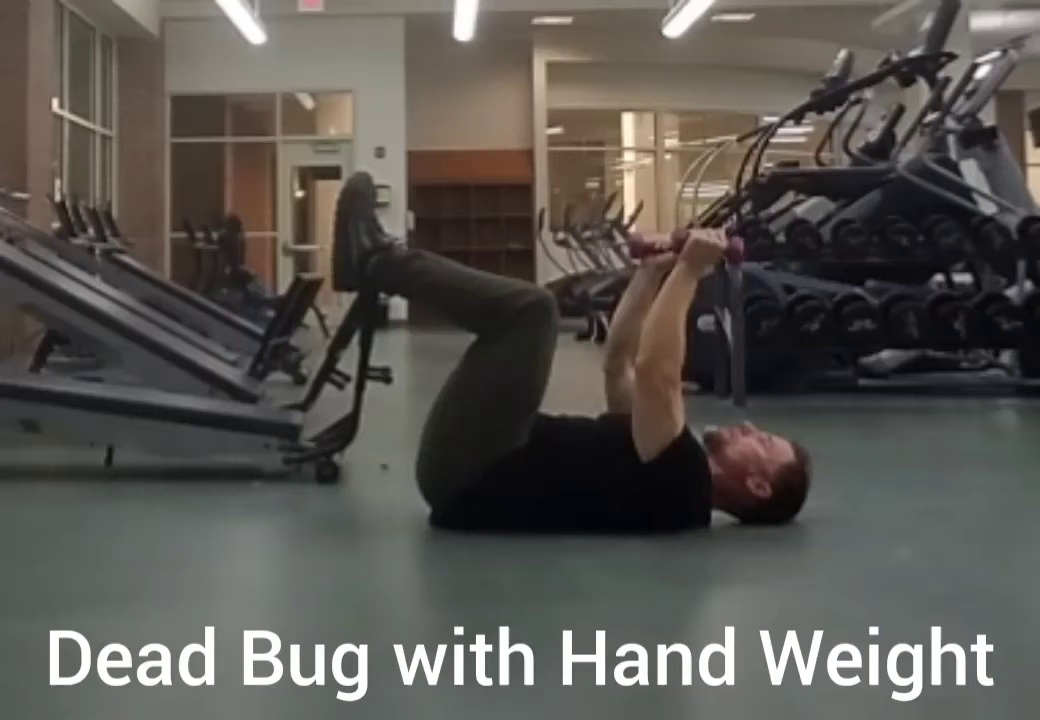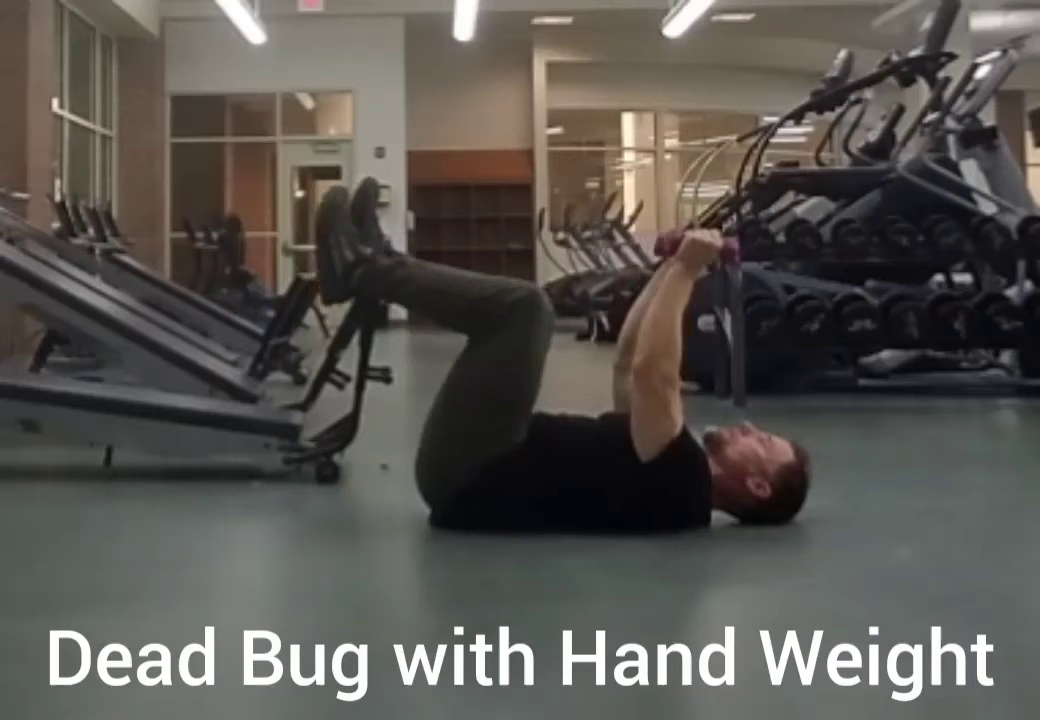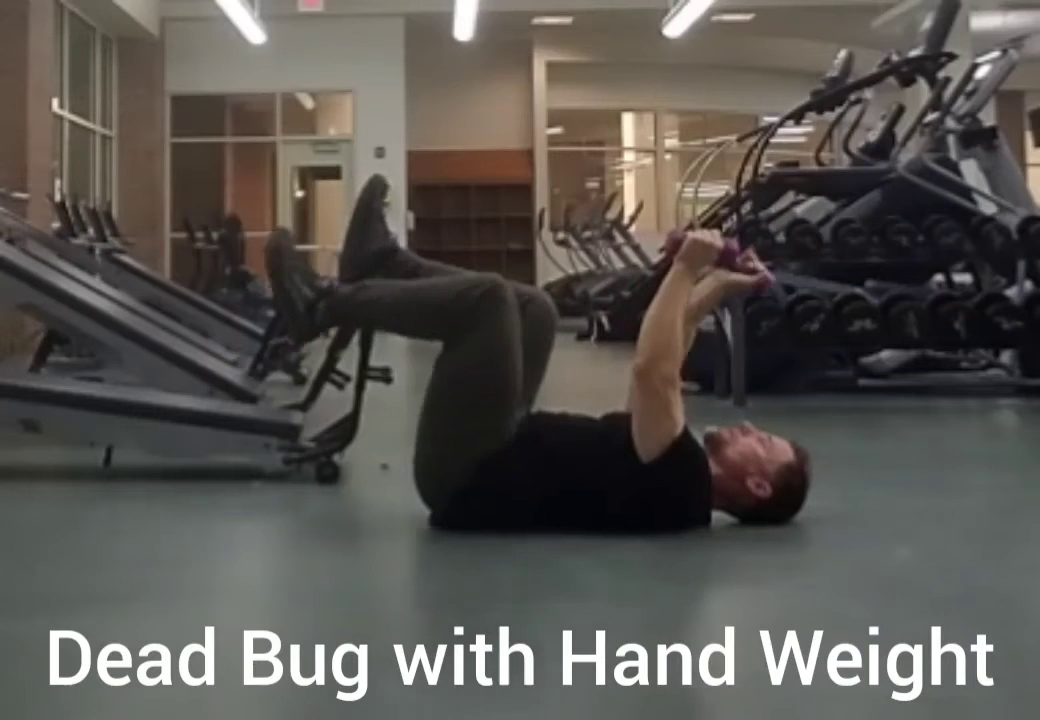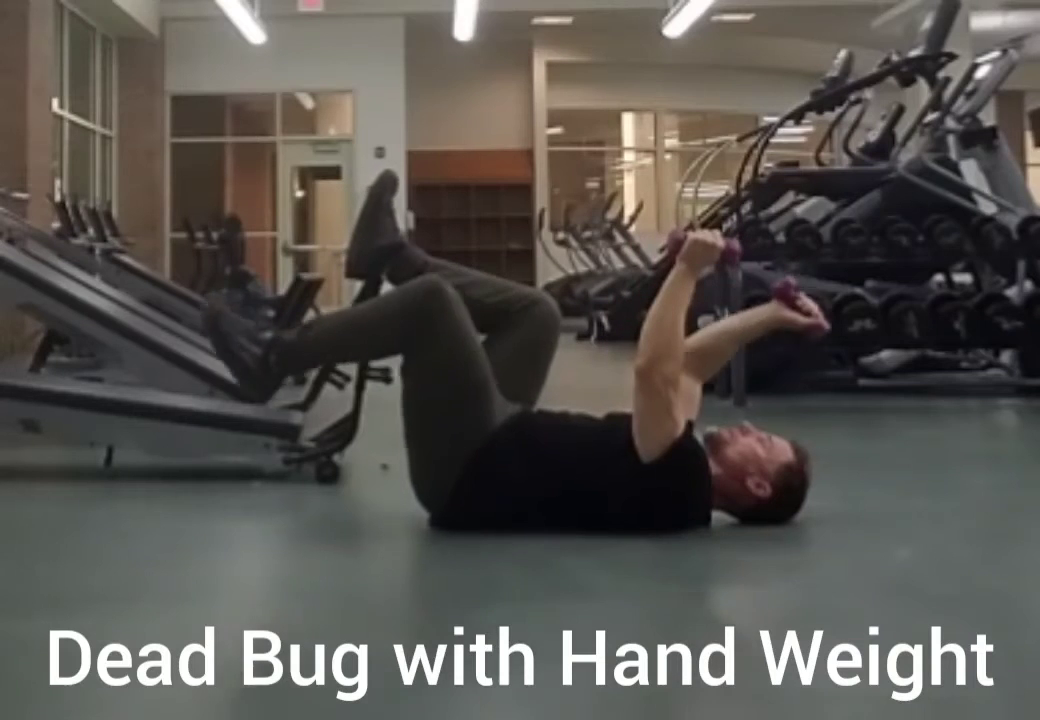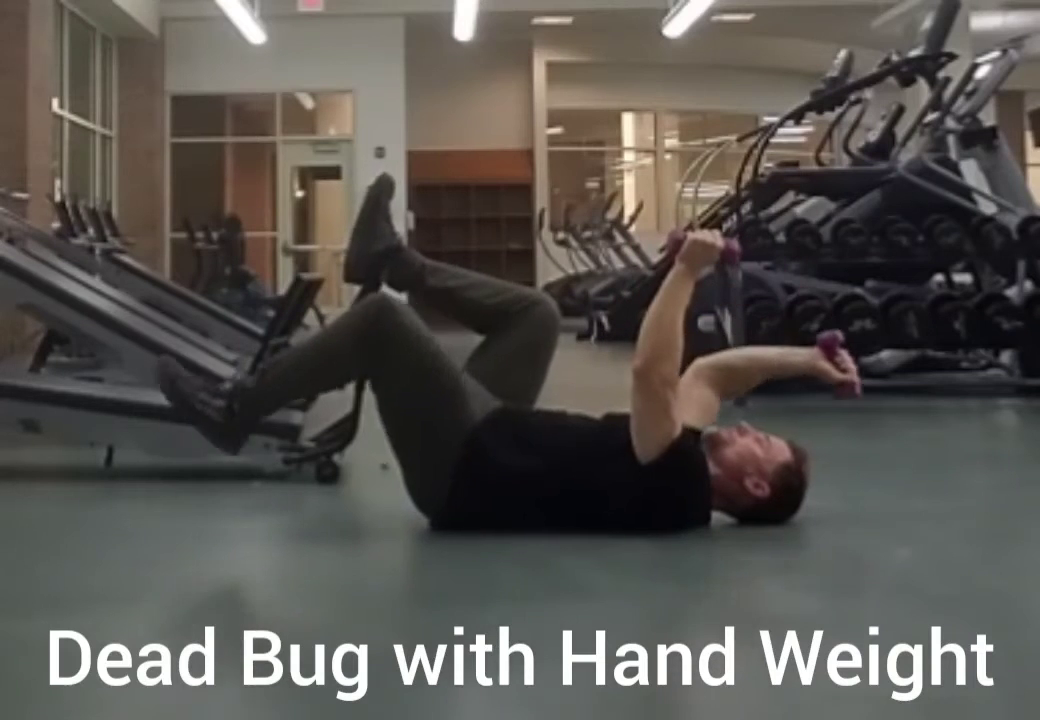
dt=0.2s
person 1, frame 1
left shoulder: (681, 482)
right shoulder: (673, 460)
left elbow: (655, 375)
right elbow: (619, 362)
left wrist: (688, 272)
right wrist: (651, 274)
left hip: (466, 482)
right hip: (480, 477)
left knee: (530, 309)
right knee: (526, 313)
left ankle: (374, 262)
right ankle: (382, 259)
person 1, frame 2
left shoulder: (681, 483)
right shoulder: (675, 464)
left elbow: (653, 374)
right elbow: (627, 363)
left wrist: (685, 272)
right wrist: (669, 273)
left hip: (468, 480)
right hip: (479, 474)
left knee: (521, 304)
right knee: (524, 310)
left ankle: (358, 270)
right ankle: (371, 263)
person 1, frame 3
left shoulder: (679, 482)
right shoulder: (684, 465)
left elbow: (651, 373)
right elbow: (662, 366)
left wrist: (684, 269)
right wrist: (717, 286)
left hip: (469, 478)
right hip: (498, 457)
left knee: (488, 297)
right knee: (531, 308)
left ankle: (323, 307)
right ankle: (382, 256)
person 1, frame 4
left shoulder: (680, 485)
right shoulder: (684, 466)
left elbow: (655, 373)
right elbow: (689, 362)
left wrist: (687, 270)
right wrist: (774, 315)
left hip: (468, 475)
right hip: (494, 452)
left knee: (435, 300)
right knee: (536, 311)
left ankle: (274, 360)
right ankle: (392, 256)
person 1, frame 5
left shoulder: (678, 485)
right shoulder: (688, 462)
left elbow: (652, 374)
right elbow: (711, 371)
left wrist: (686, 272)
right wrist: (810, 361)
left hip: (465, 473)
right hip: (492, 445)
left knee: (384, 318)
right knee: (535, 312)
left ankle: (236, 409)
right ankle: (391, 260)
